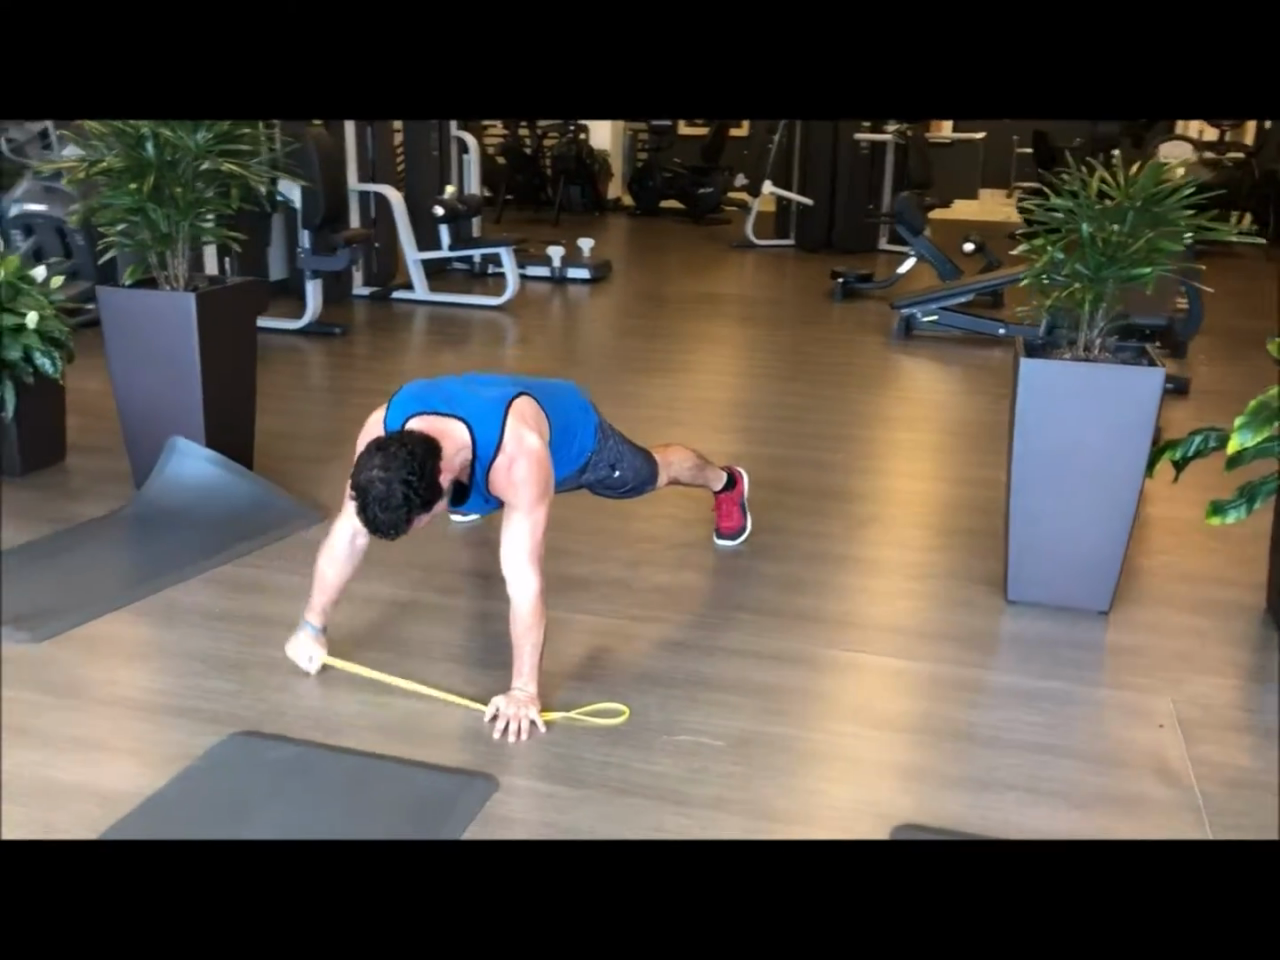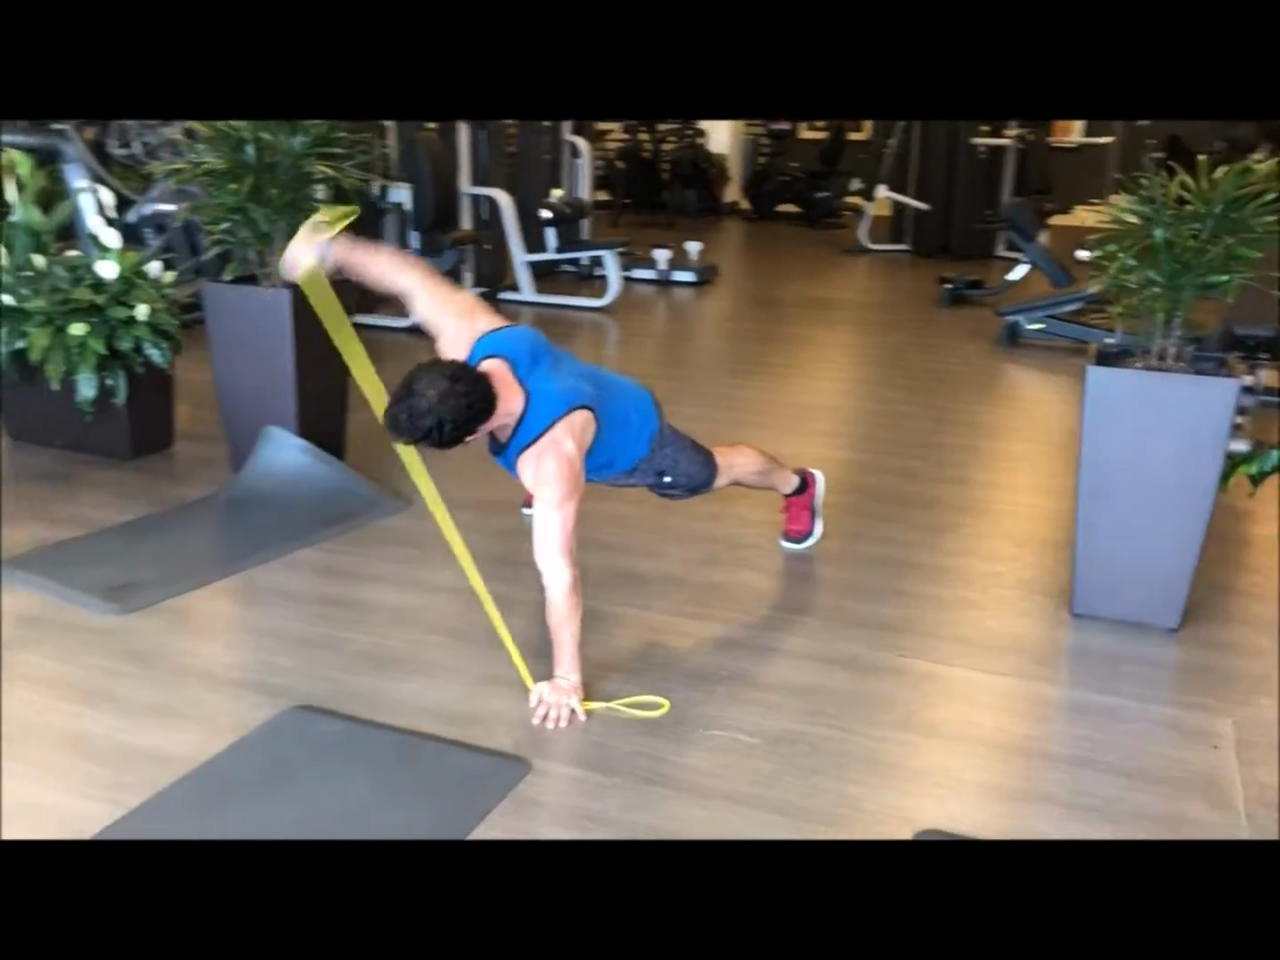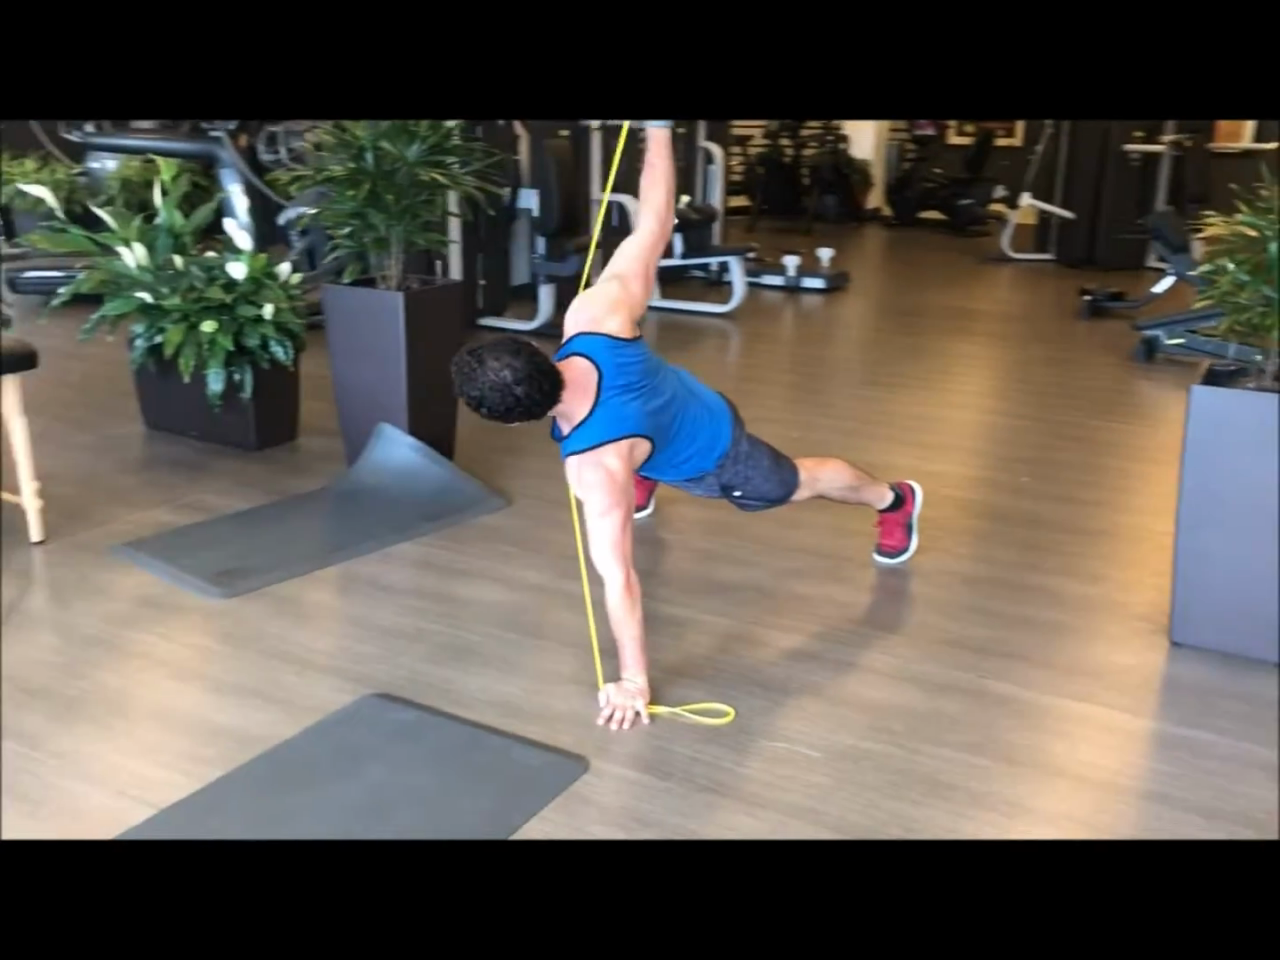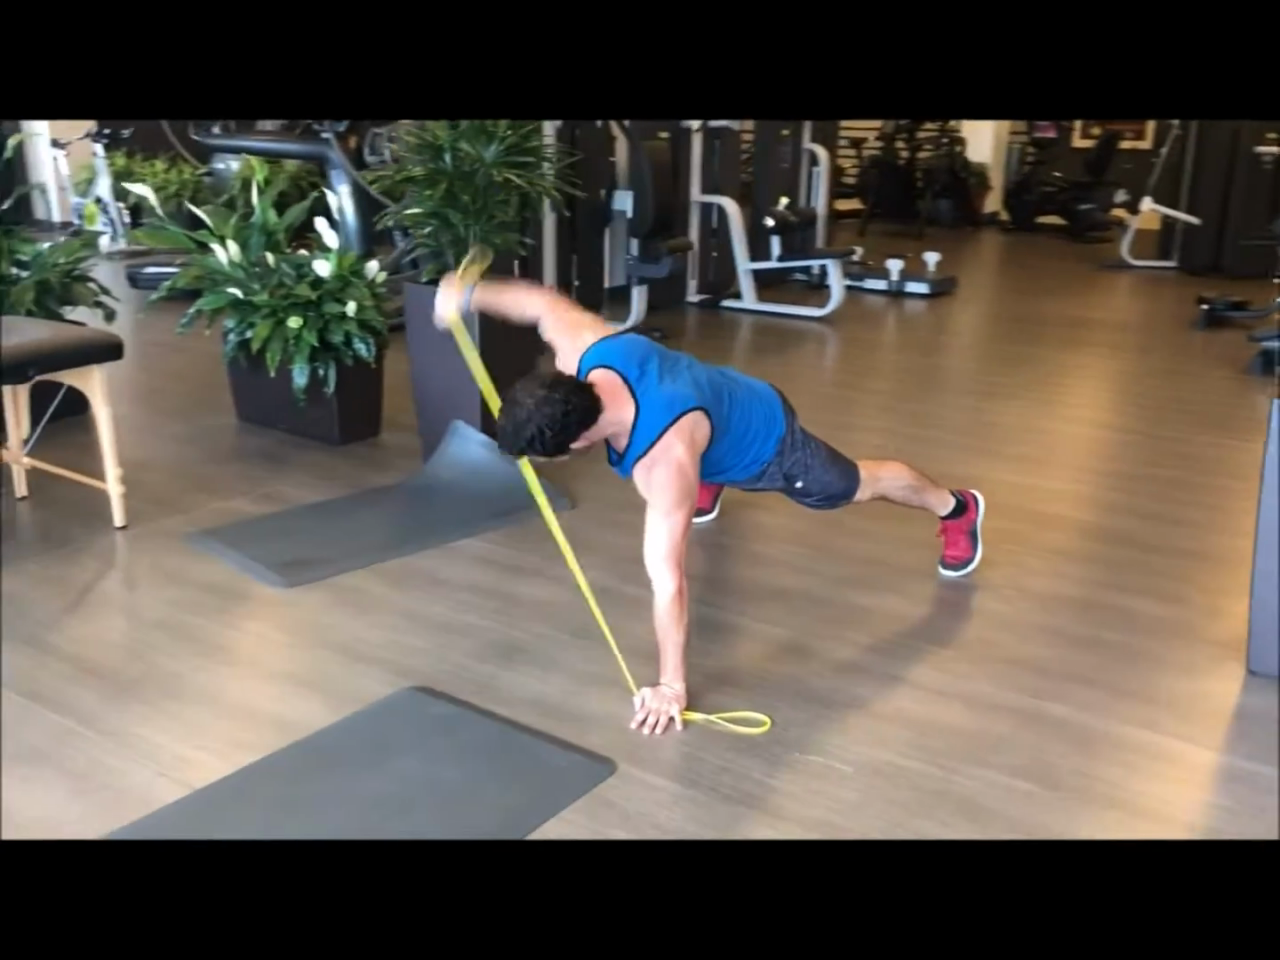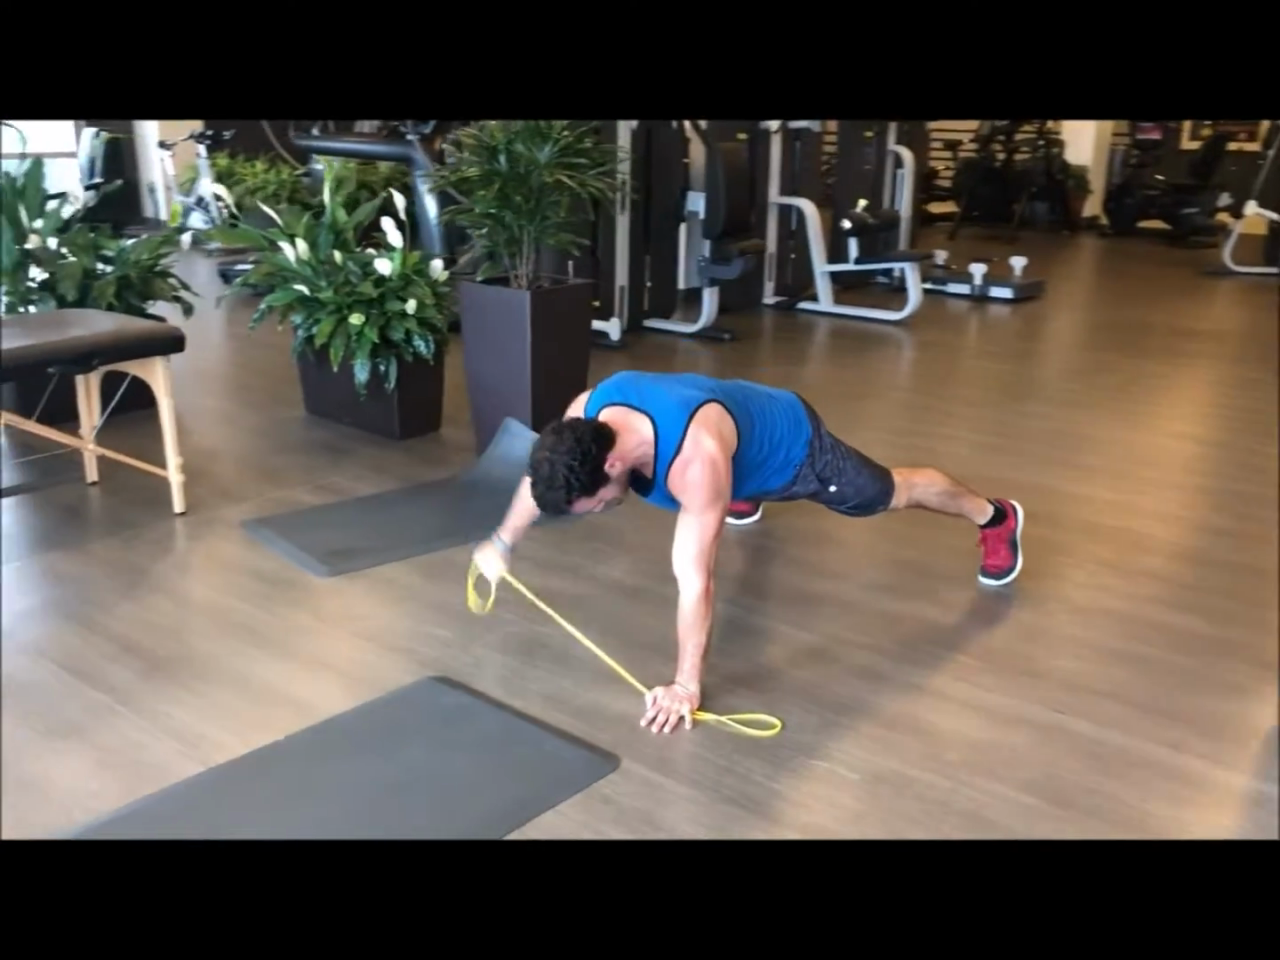
dt=0.4s
person 1, frame 1
left shoulder: (519, 460)
right shoulder: (384, 432)
left elbow: (523, 582)
right elbow: (348, 531)
left wrist: (525, 692)
right wrist: (312, 626)
left hip: (578, 438)
left knee: (661, 471)
right knee: (480, 499)
left ankle: (728, 485)
right ankle: (485, 495)
person 1, frame 2
left shoulder: (546, 453)
right shoulder: (483, 341)
left elbow: (559, 574)
right elbow: (410, 277)
left wrist: (567, 679)
right wrist: (331, 248)
left hip: (636, 445)
right hip: (600, 403)
left knee: (714, 473)
left ankle: (796, 484)
person 1, frame 3
left shoulder: (595, 465)
right shoulder: (597, 321)
left elbow: (617, 579)
right elbow: (651, 230)
left wrist: (634, 682)
right wrist: (658, 132)
left hip: (714, 459)
right hip: (690, 406)
left knee: (800, 485)
left ankle: (895, 499)
person 1, frame 4
left shoulder: (661, 458)
right shoulder: (588, 363)
left elbow: (668, 579)
right elbow: (544, 305)
left wrist: (670, 683)
right wrist: (470, 296)
left hip: (769, 447)
right hip: (727, 408)
left knee: (858, 486)
left ankle: (956, 510)
right ankle: (706, 490)
person 1, frame 5
left shoulder: (693, 459)
right shoulder: (587, 413)
left elbow: (695, 581)
right elbow: (542, 482)
left wrist: (685, 687)
right wrist: (500, 543)
left hip: (797, 450)
right hip: (748, 435)
left knee: (892, 493)
right knee: (730, 500)
left ankle: (995, 518)
right ankle: (749, 493)
